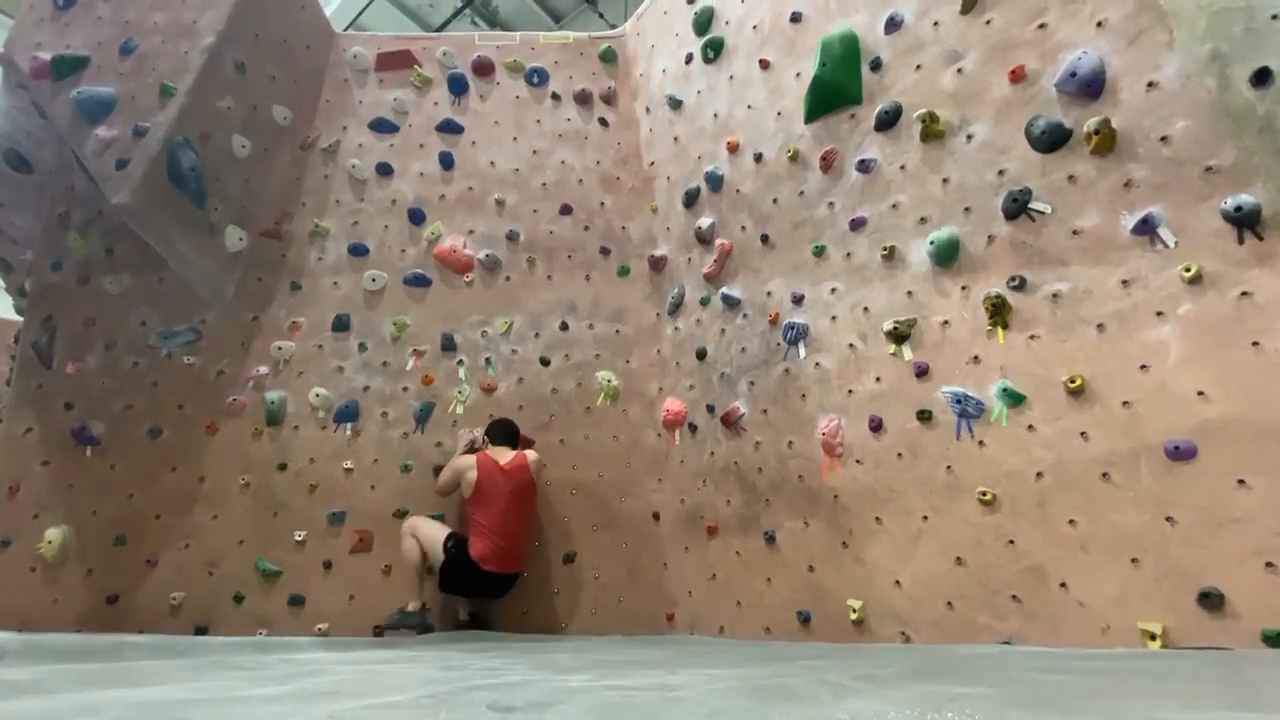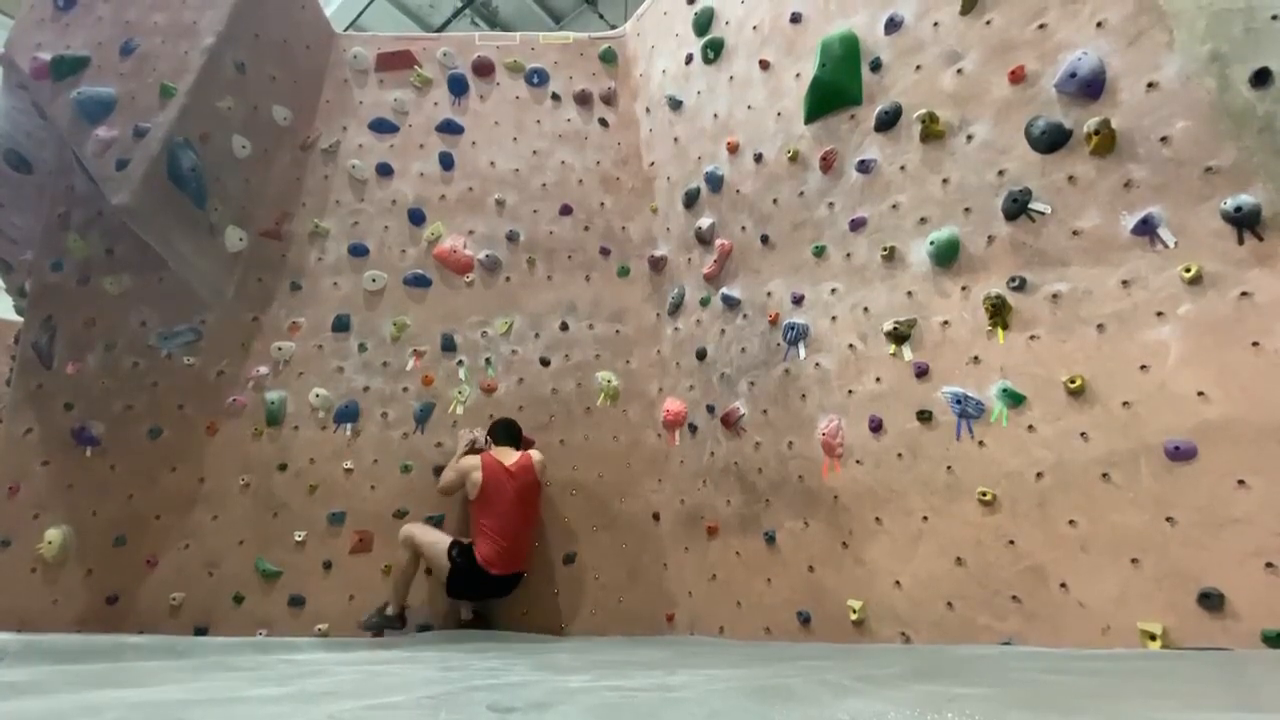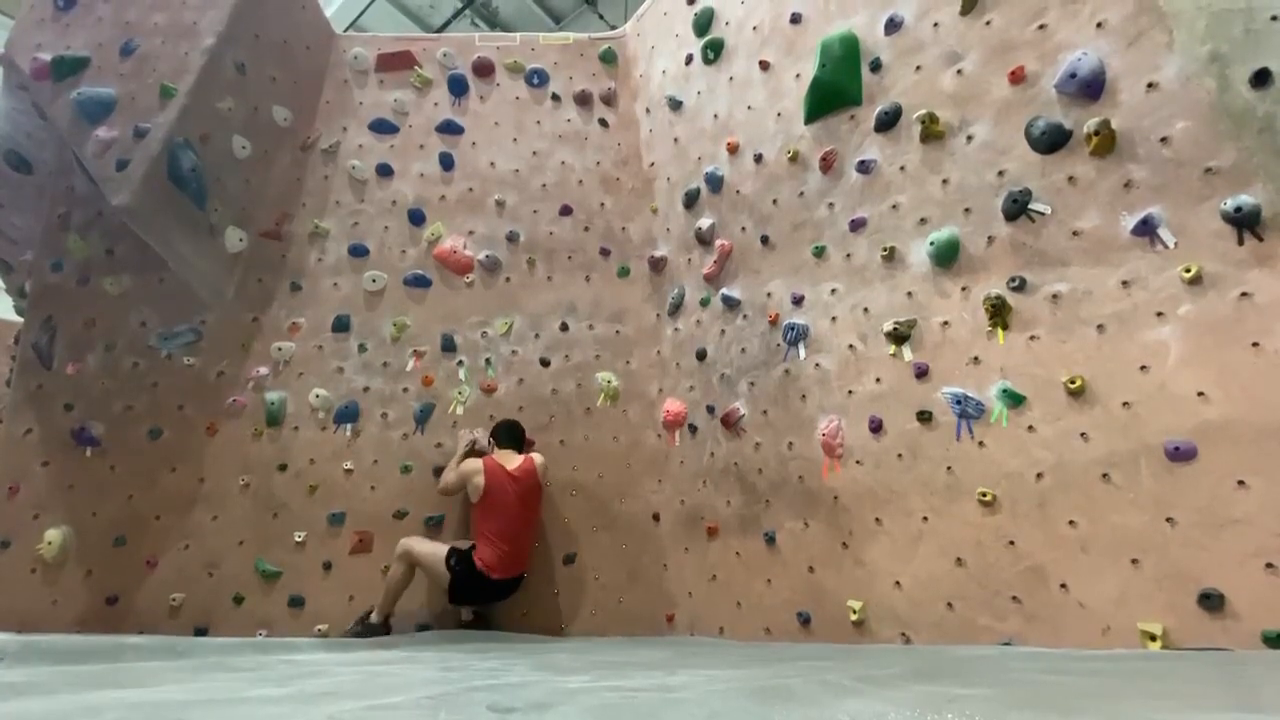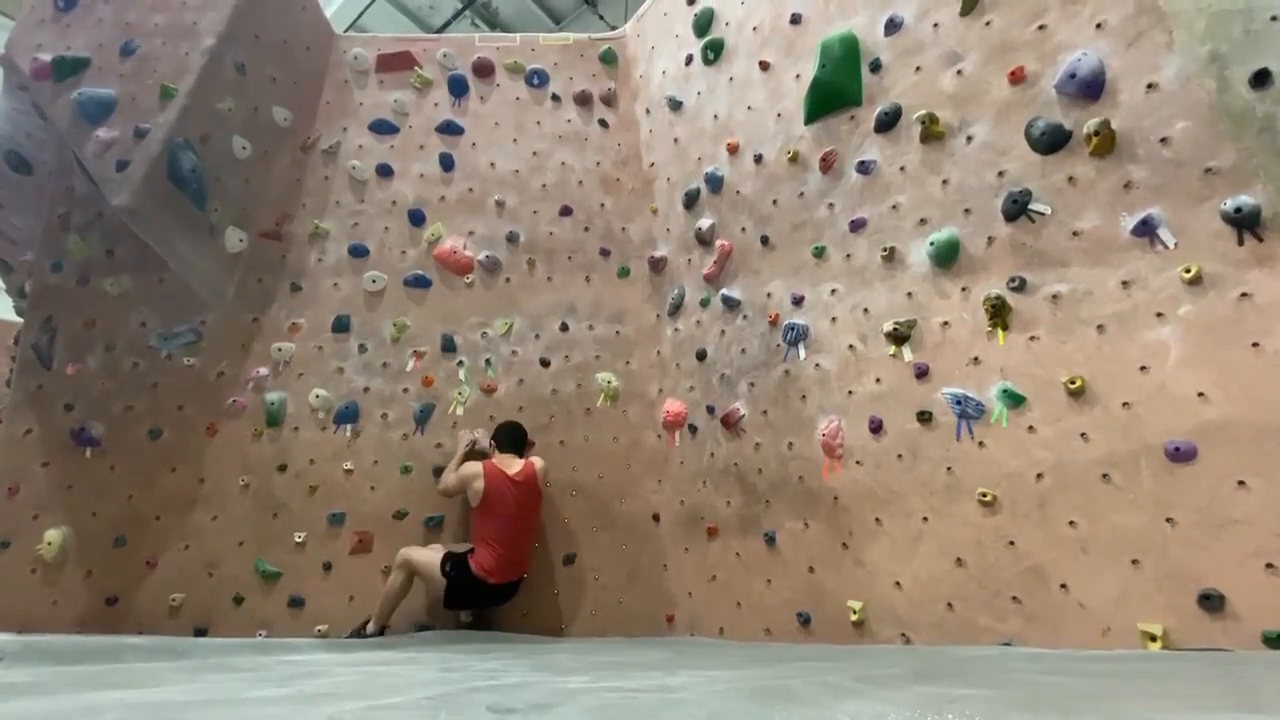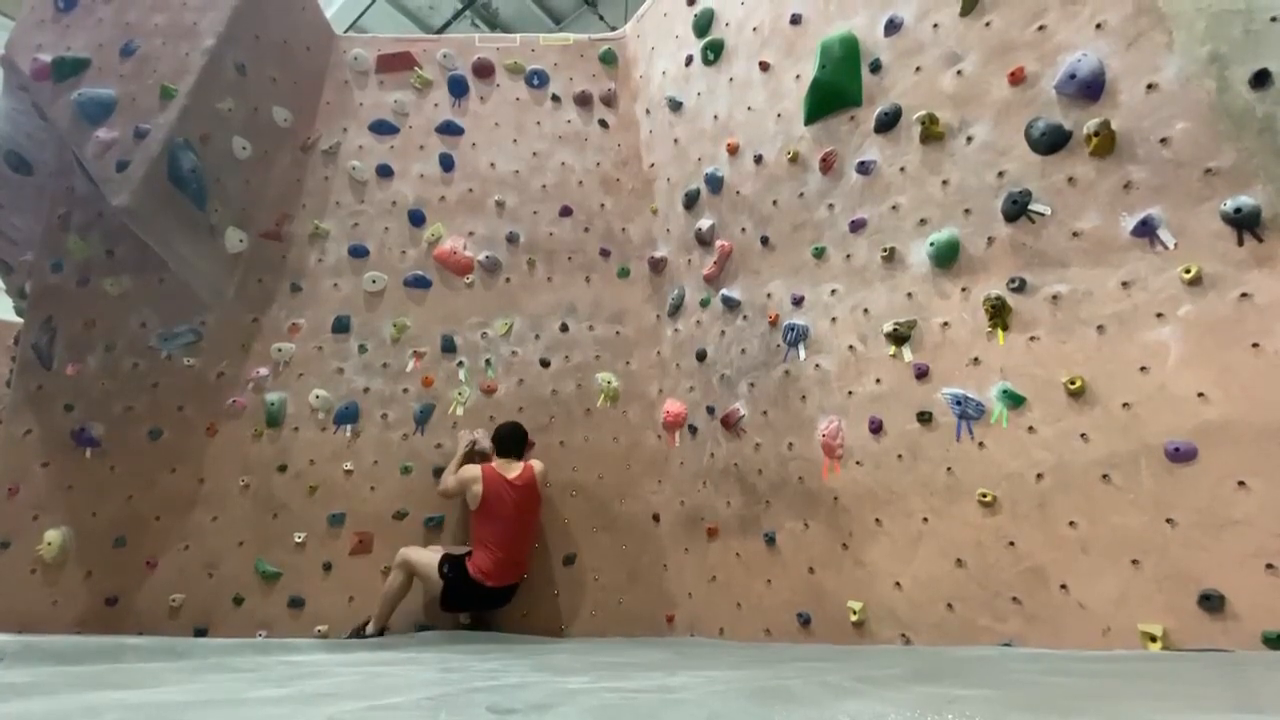
dt=0.1s
person 1, frame 1
left shoulder: (468, 463)
right shoulder: (532, 460)
left elbow: (441, 488)
left hip: (474, 569)
right hip: (506, 580)
left knee: (413, 525)
left ankle: (414, 608)
right ankle: (475, 616)
person 1, frame 2
left shoulder: (473, 465)
right shoulder: (537, 461)
left elbow: (443, 487)
left wrist: (461, 450)
left hip: (481, 574)
right hip: (513, 578)
left knee: (410, 533)
right knee: (440, 543)
left ankle: (393, 612)
right ankle: (471, 620)
person 1, frame 3
left shoulder: (474, 468)
right shoulder: (538, 464)
left elbow: (444, 487)
left wrist: (462, 451)
right wrist: (487, 452)
left hip: (482, 577)
right hip: (512, 581)
left knee: (406, 548)
right knee: (440, 550)
left ankle: (377, 620)
right ankle: (470, 618)
person 1, frame 4
left shoulder: (474, 471)
right shoulder: (538, 468)
left elbow: (444, 487)
left wrist: (462, 451)
right wrist: (486, 453)
left hip: (480, 583)
right hip: (510, 586)
left knee: (406, 557)
right knee: (434, 551)
left ankle: (373, 630)
right ankle: (470, 621)
person 1, frame 5
left shoulder: (473, 474)
right shoulder: (537, 471)
left elbow: (444, 488)
left wrist: (461, 451)
right wrist: (485, 454)
left hip: (478, 585)
right hip: (508, 588)
left knee: (405, 557)
right knee: (434, 553)
left ankle: (372, 630)
right ankle: (469, 622)
